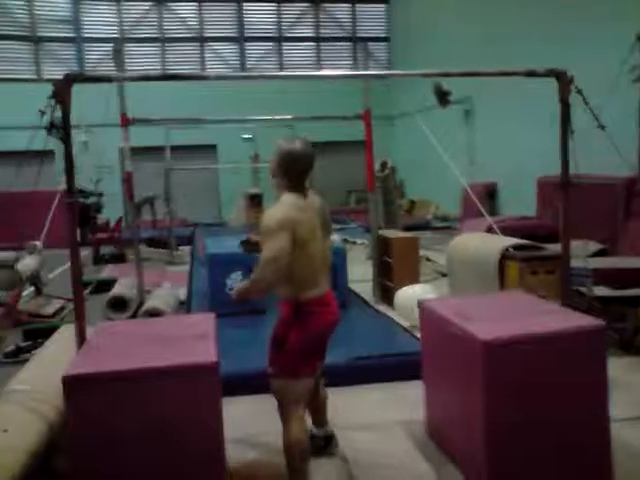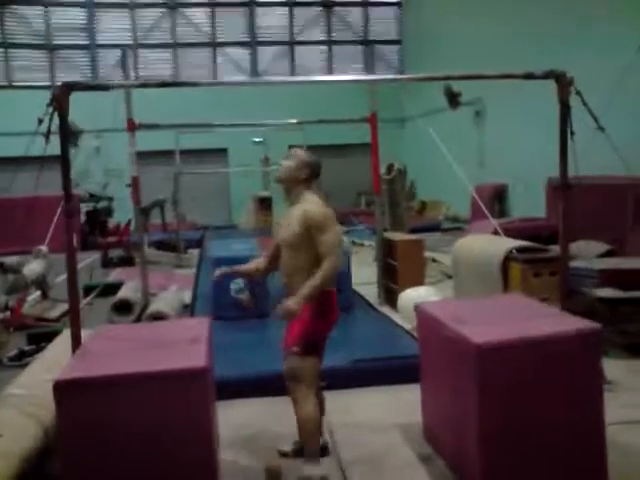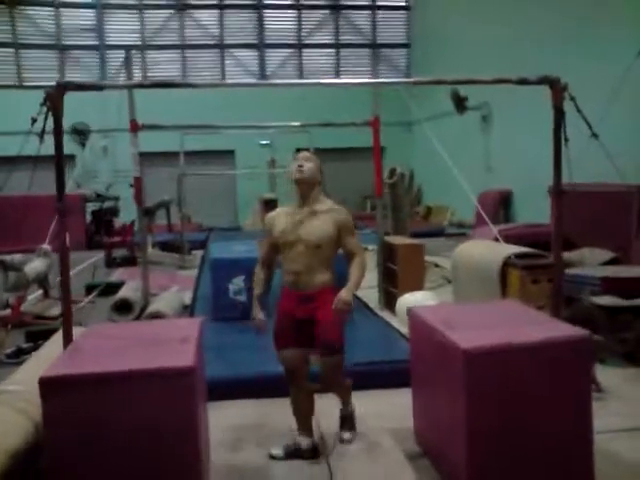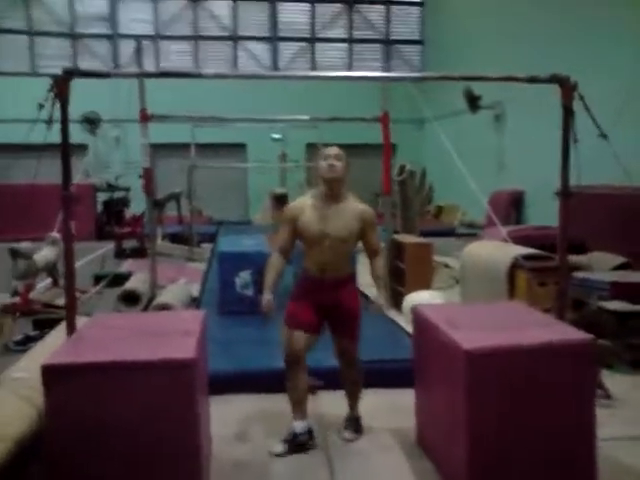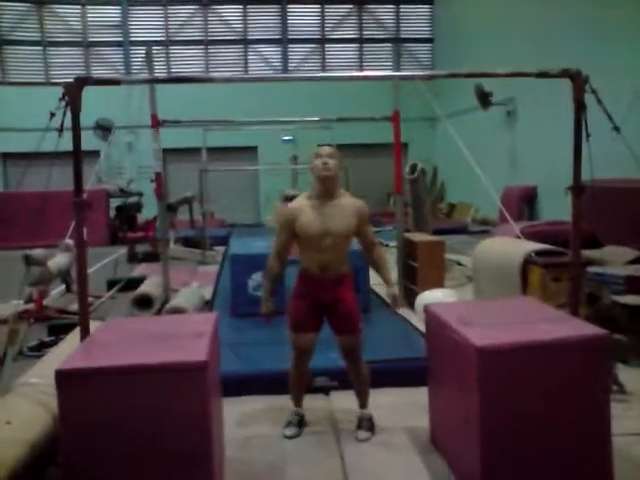
dt=0.4s
person 1, frame 1
left shoulder: (279, 215)
right shoulder: (317, 205)
left elbow: (268, 276)
left wrist: (242, 290)
right wrist: (265, 246)
left hip: (301, 313)
right hip: (326, 304)
left knee: (291, 404)
right knee: (310, 377)
right ankle: (322, 434)
person 1, frame 2
left shoulder: (314, 211)
right shoulder: (291, 213)
left elbow: (334, 261)
right elbow: (270, 261)
left wrist: (302, 296)
right wrist: (234, 270)
left hip: (314, 304)
right hip: (302, 303)
left knee: (299, 383)
right knee: (307, 378)
right ankle: (315, 441)
person 1, frame 3
left shoulder: (338, 216)
right shoulder: (274, 219)
left elbow: (357, 256)
right elbow: (264, 264)
left wrist: (349, 289)
right wrist: (257, 303)
left hip: (324, 301)
right hip: (288, 301)
left knee: (331, 373)
right knee: (295, 374)
left ankle: (347, 411)
right ankle: (305, 441)
person 1, frame 4
left shoulder: (362, 212)
right shoulder: (296, 209)
left elbow: (375, 253)
right elbow: (280, 252)
left wrist: (380, 290)
right wrist: (268, 290)
left hip: (344, 289)
right hip: (308, 286)
left knee: (348, 357)
right knee: (293, 355)
left ankle: (353, 415)
right ankle: (301, 429)
person 1, frame 5
left shoulder: (356, 208)
right shoulder: (293, 211)
left elbow: (371, 247)
right elbow: (278, 255)
left wrist: (389, 283)
right wrist: (267, 294)
left hip: (341, 286)
right hip: (306, 286)
left knee: (352, 354)
right knee: (300, 354)
left ankle: (364, 413)
right ankle: (297, 413)
